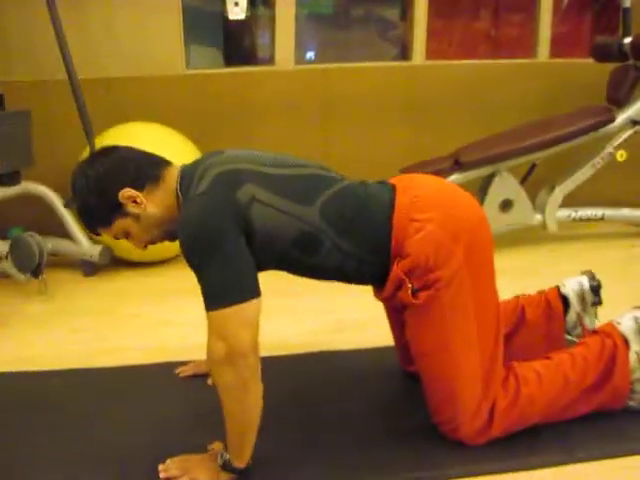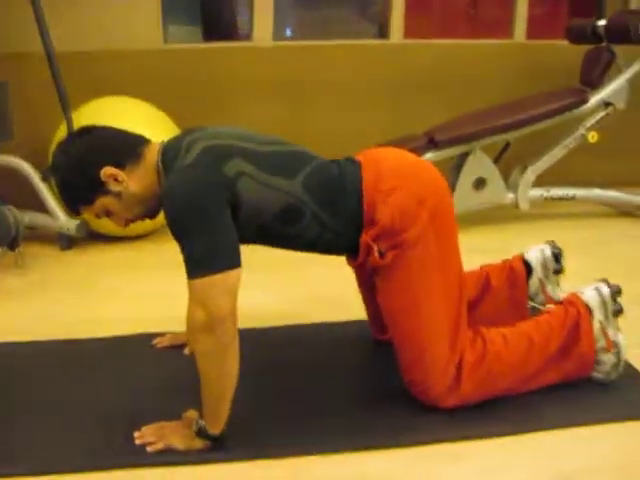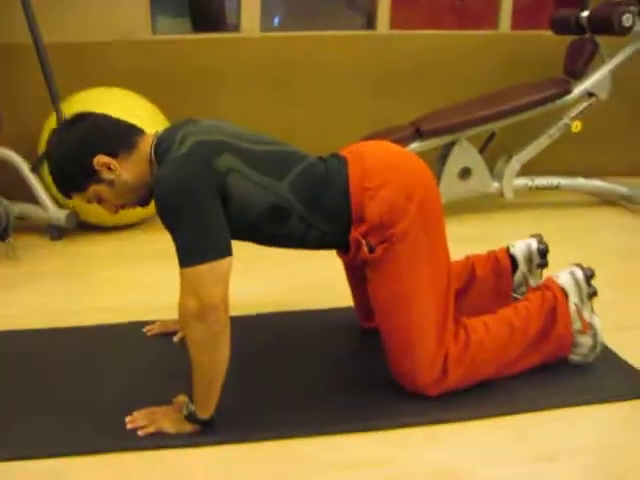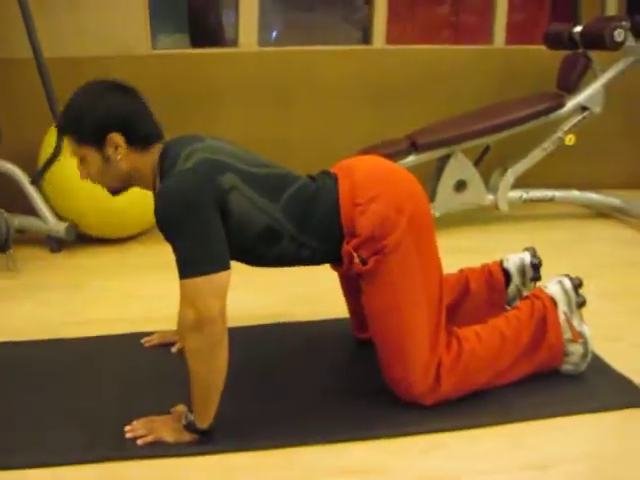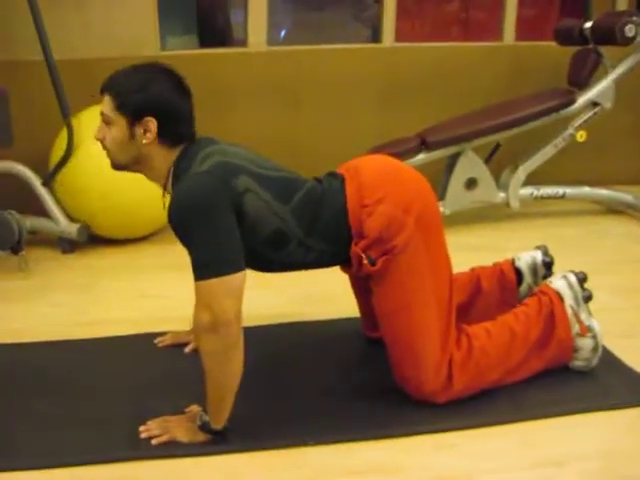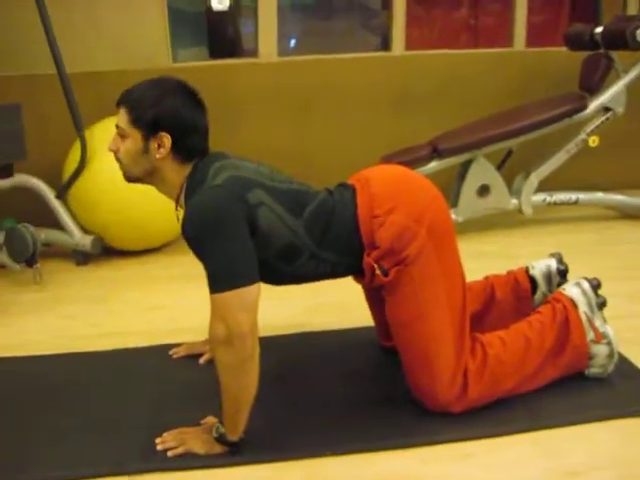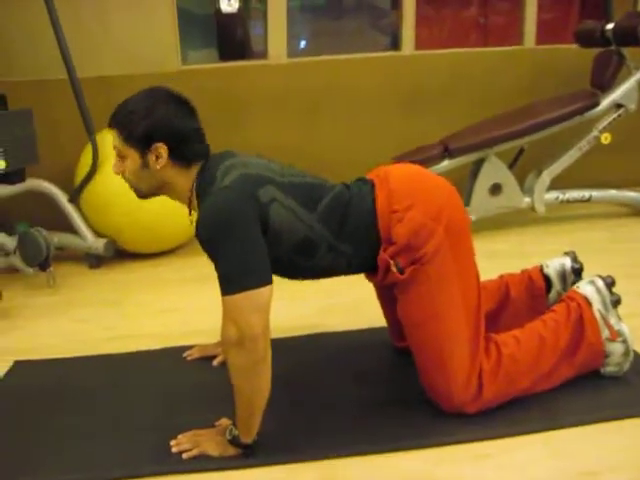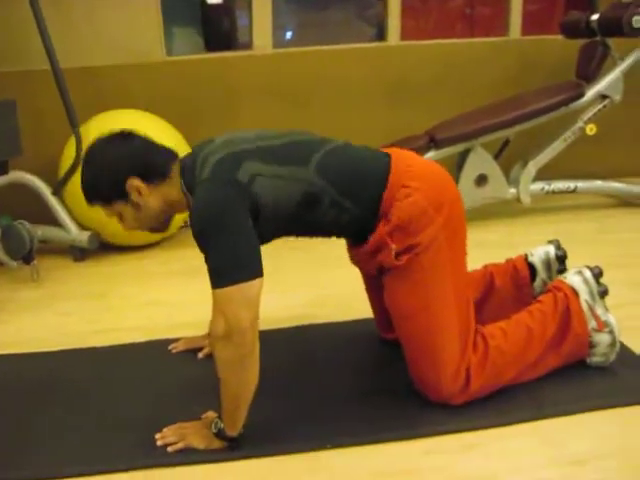
dt=0.3s
person 1, frame 1
left shoulder: (202, 219)
right shoulder: (211, 180)
left elbow: (237, 352)
right wrist: (223, 356)
left hip: (433, 236)
right hip: (416, 206)
left knee: (470, 413)
right knee: (423, 358)
right ankle: (564, 306)
person 1, frame 2
left shoulder: (187, 190)
right shoulder: (188, 156)
left elbow: (216, 318)
left wrist: (207, 428)
right wrist: (202, 327)
left hip: (400, 204)
right hip: (385, 179)
left knee: (440, 377)
right knee: (393, 329)
left ankle: (584, 322)
right ankle: (524, 274)
person 1, frame 3
left shoulder: (178, 182)
right shoulder: (180, 145)
left elbow: (210, 308)
left wrist: (196, 414)
right wrist: (192, 315)
left hip: (387, 199)
right hip: (370, 174)
left knee: (425, 367)
right knee: (380, 317)
left ankle: (559, 307)
right ankle: (513, 266)
person 1, frame 4
left shoulder: (180, 194)
right shoulder: (184, 157)
left elbow: (208, 320)
left wrist: (195, 424)
right wrist: (188, 329)
left hip: (378, 214)
right hip: (364, 188)
left knee: (419, 377)
right knee: (373, 329)
left ankle: (549, 317)
right ankle: (505, 279)
person 1, frame 5
left shoulder: (195, 196)
right shoulder: (199, 161)
left elbow: (223, 321)
left wrist: (210, 424)
right wrist: (201, 326)
left hip: (386, 213)
right hip: (371, 188)
left knee: (430, 376)
right knee: (385, 326)
left ankle: (556, 312)
right ankle: (516, 276)
person 1, frame 6
left shoulder: (208, 210)
right shoulder: (210, 176)
left elbow: (239, 334)
left wrist: (227, 435)
right wrist: (218, 338)
left hip: (397, 222)
right hip: (383, 196)
left knee: (446, 385)
right knee: (401, 338)
left ankle: (572, 322)
right ankle: (531, 284)
person 1, frame 7
left shoulder: (221, 211)
right shoulder: (222, 174)
left elbow: (252, 337)
left wrist: (240, 437)
right wrist: (232, 339)
left hip: (415, 222)
right hip: (397, 196)
left knee: (460, 386)
right knee: (412, 337)
left ankle: (584, 319)
right ankle: (546, 284)
person 1, frame 8
left shoulder: (212, 203)
right shoulder: (203, 167)
left elbow: (239, 331)
left wrist: (224, 430)
right wrist: (220, 331)
left hip: (410, 207)
right hip: (393, 180)
left knee: (446, 376)
right knee: (399, 326)
left ankle: (571, 310)
right ankle: (530, 273)
